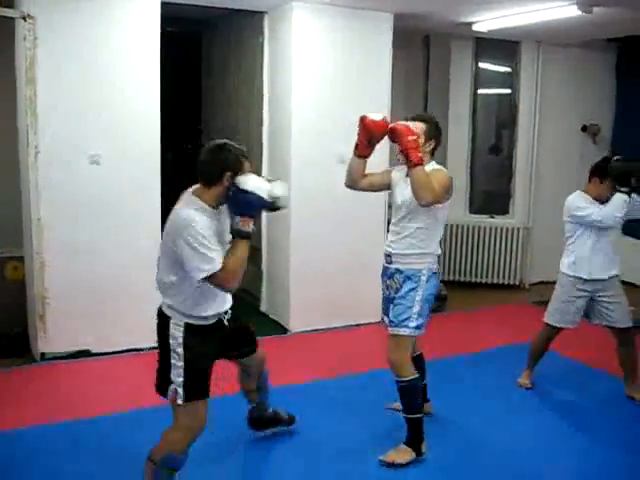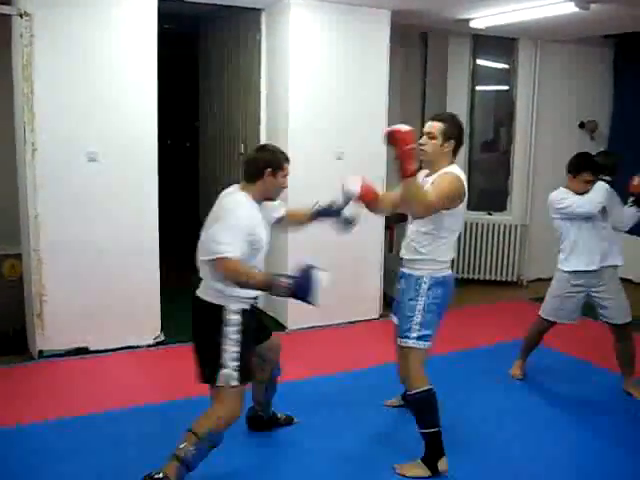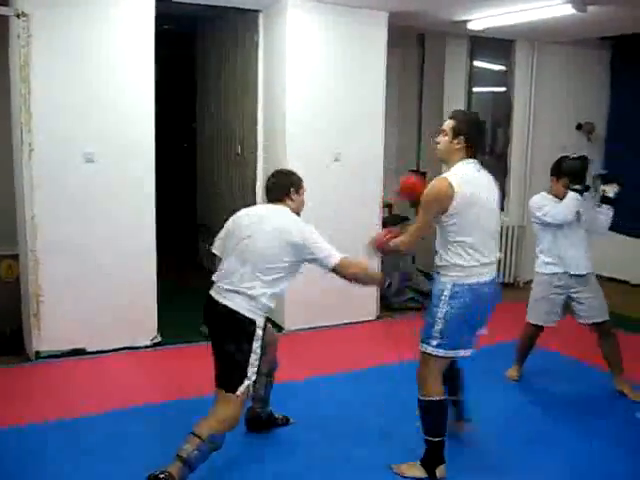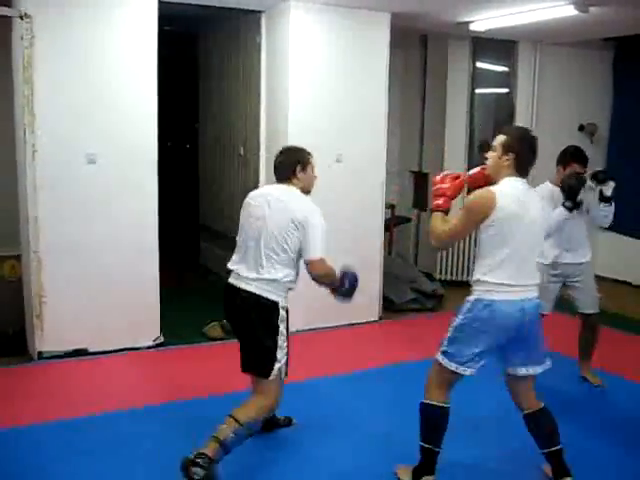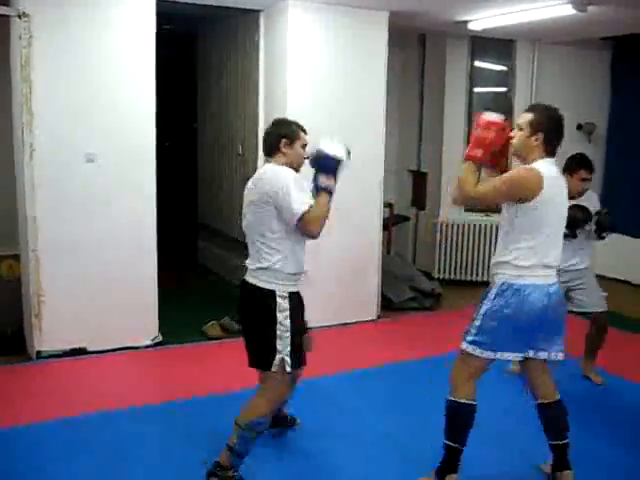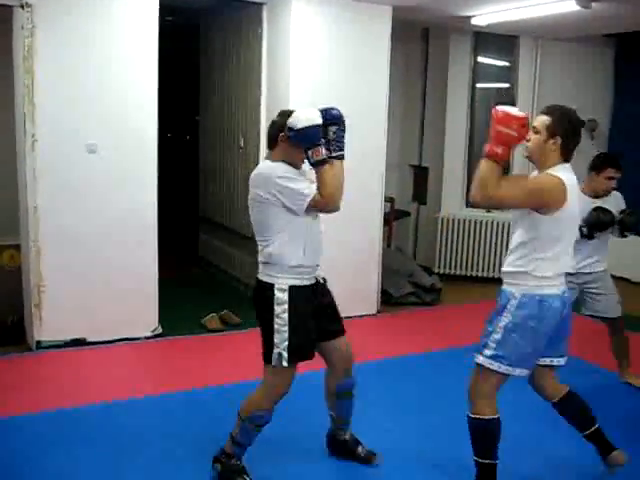
dt=0.2s
person 1, frame 1
left shoulder: (439, 176)
right shoulder: (397, 174)
left elbow: (425, 197)
right elbow: (355, 182)
left wrist: (411, 153)
right wrist: (364, 143)
left hip: (417, 274)
right hip: (394, 269)
left knee: (398, 355)
right knee: (406, 343)
left ankle: (415, 441)
right ankle: (420, 400)
person 1, frame 2
left shoulder: (450, 180)
right shoulder: (427, 176)
left elbow: (417, 210)
right elbow: (391, 203)
left wrist: (406, 160)
right wrist: (365, 193)
left hip: (428, 280)
right hip: (413, 275)
left knee: (410, 365)
right knee: (405, 345)
right ankle: (413, 398)
person 1, frame 3
left shoulder: (443, 184)
right shoulder: (487, 180)
left elbow: (411, 242)
left wrist: (386, 243)
right wrist: (423, 195)
left hip: (458, 287)
right hip: (485, 282)
left knee: (428, 372)
right knee: (443, 355)
person 1, frame 4
left shoulder: (488, 197)
right shoulder: (536, 200)
left elbow: (441, 239)
left wrist: (440, 200)
left hip: (491, 307)
right hip: (528, 306)
left knee: (437, 383)
right knee: (525, 393)
person 1, frame 5
left shoulder: (530, 178)
right shoulder: (554, 177)
left elbow: (464, 197)
right elbow: (487, 193)
right wrist: (484, 154)
left hip: (515, 292)
right hip: (548, 291)
left knee: (463, 376)
right knee: (541, 382)
person 1, frame 6
left shoulder: (551, 184)
right shoulder: (542, 178)
left elbow: (480, 196)
right elbow: (486, 185)
left wrist: (498, 144)
right wrist: (498, 145)
left hip: (527, 301)
right hip: (550, 299)
left knee: (481, 391)
right knee: (545, 382)
person 2, frame 1
left shoulder: (210, 195)
right shoulder: (191, 223)
right elbow: (229, 280)
left wrist: (258, 202)
right wrist: (245, 228)
left hip: (217, 314)
right hip: (187, 325)
left knee: (254, 362)
right knee: (191, 422)
left ankle: (260, 414)
person 2, frame 2
left shoulder: (255, 202)
right shoulder: (235, 210)
left elbow: (283, 217)
right elbow: (227, 268)
left wrist: (324, 210)
right wrist: (280, 284)
left hip: (239, 307)
right hip: (221, 312)
left knee: (270, 350)
right knee: (227, 408)
left ankle: (262, 413)
person 2, frame 3
left shoulder: (243, 215)
right shoulder: (300, 231)
left elbow: (220, 253)
right elbow: (347, 268)
right wrist: (387, 280)
left hip: (218, 304)
right hip: (241, 317)
left knee: (267, 350)
right knee: (230, 407)
person 2, frame 4
left shoulder: (256, 197)
right shoulder: (307, 209)
right elbow: (317, 270)
right wrist: (341, 284)
left hip: (237, 292)
right hip: (264, 302)
left knee: (268, 361)
right knee: (267, 395)
left ankle: (264, 420)
person 2, frame 5
left shoulder: (266, 178)
right shoulder: (281, 179)
left elbow: (297, 215)
right elbow: (311, 227)
left wrist: (322, 182)
right wrist: (327, 185)
left hip: (274, 291)
right hip: (272, 295)
left knee: (292, 363)
right knee: (276, 387)
left ankle: (274, 415)
person 2, frame 6
left shoulder: (292, 171)
right shoulder: (269, 174)
left elbow: (330, 197)
right elbow: (329, 202)
left wrist: (335, 149)
right wrist: (319, 153)
left hip: (309, 283)
right hip: (283, 291)
left knee: (343, 358)
right knee: (277, 384)
left ankle: (340, 436)
person 3, frame 1
left shoulder: (614, 199)
right shoulder: (575, 202)
right elbow: (607, 217)
left hip: (608, 279)
right hip: (575, 278)
right knee: (551, 328)
right ankle: (528, 370)
person 3, frame 2
left shoulder: (603, 193)
right shoulder: (557, 198)
right elbow: (587, 207)
right wrist: (604, 179)
left hip: (604, 272)
right hip: (571, 272)
right knee: (544, 321)
right ankle: (520, 361)
person 3, frame 3
left shoulder: (582, 199)
right shoulder: (538, 202)
left elbow: (600, 226)
right elbow: (562, 216)
left wrist: (608, 198)
right wrist: (575, 189)
left hip: (581, 274)
right hip: (550, 274)
left knee: (604, 327)
right knee: (534, 326)
left ankle: (620, 381)
right ankle: (518, 365)
person 3, frame 4
left shoulder: (588, 189)
right shoulder: (543, 192)
left elbow: (603, 221)
right elbow: (547, 226)
left wrist: (606, 194)
right wrist: (569, 202)
left hip: (580, 264)
right hip: (549, 264)
left knee: (591, 319)
left ankle: (584, 367)
person 3, frame 5
left shoulder: (592, 199)
left elbow: (593, 234)
left wrist: (601, 228)
right wrist: (566, 229)
left hip: (580, 270)
left knee: (601, 319)
left ankle: (588, 365)
person 3, frame 6
left shoulder: (616, 200)
left elbow: (619, 231)
right wrist: (585, 230)
left hip: (596, 272)
right hip: (566, 271)
left knee: (615, 322)
